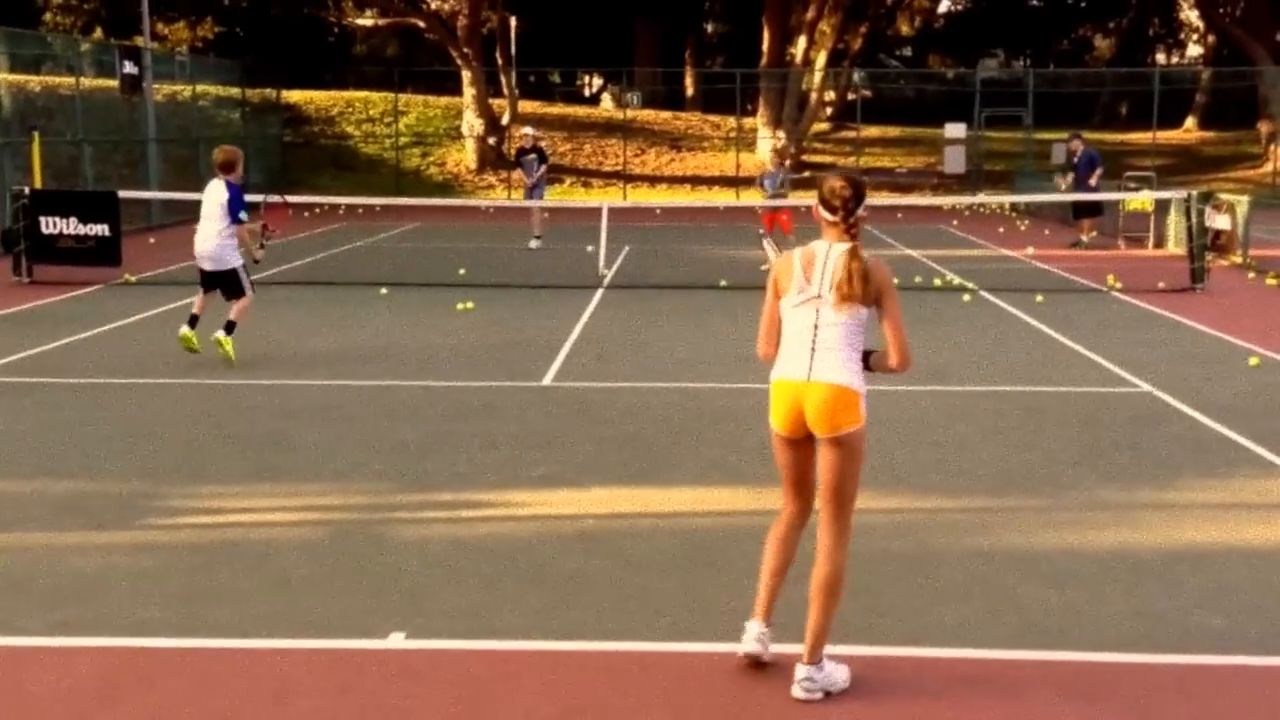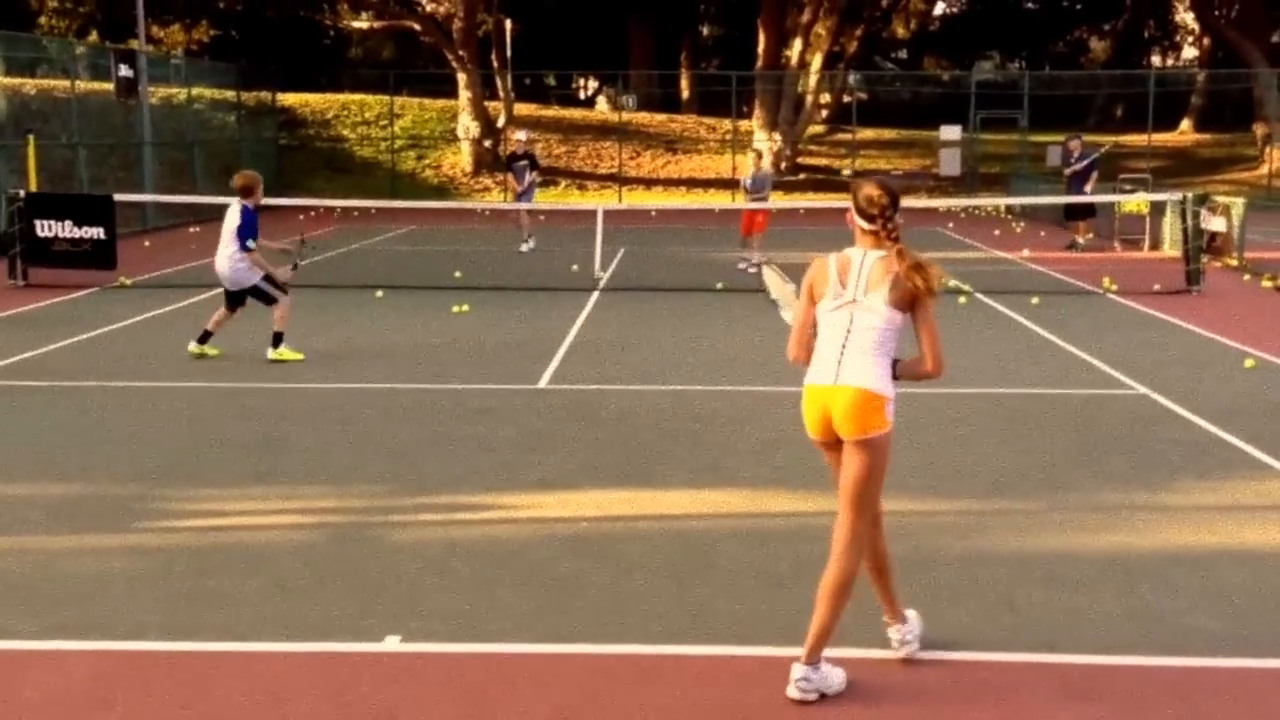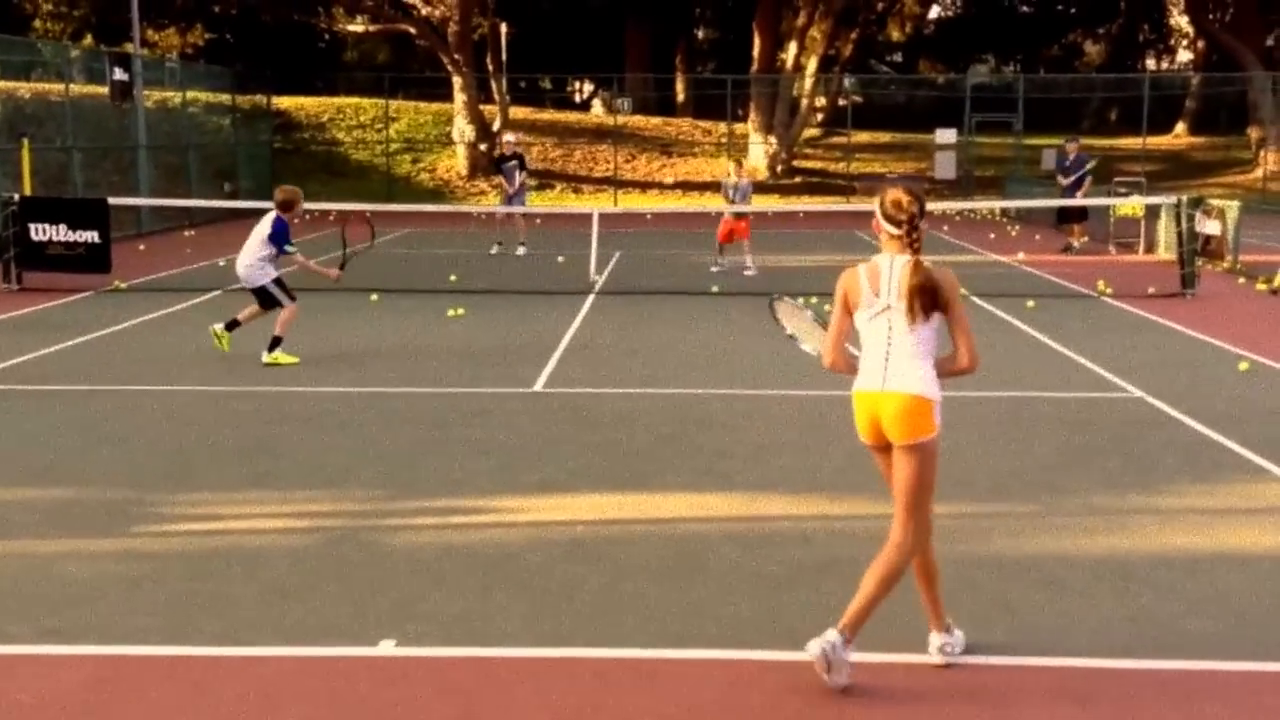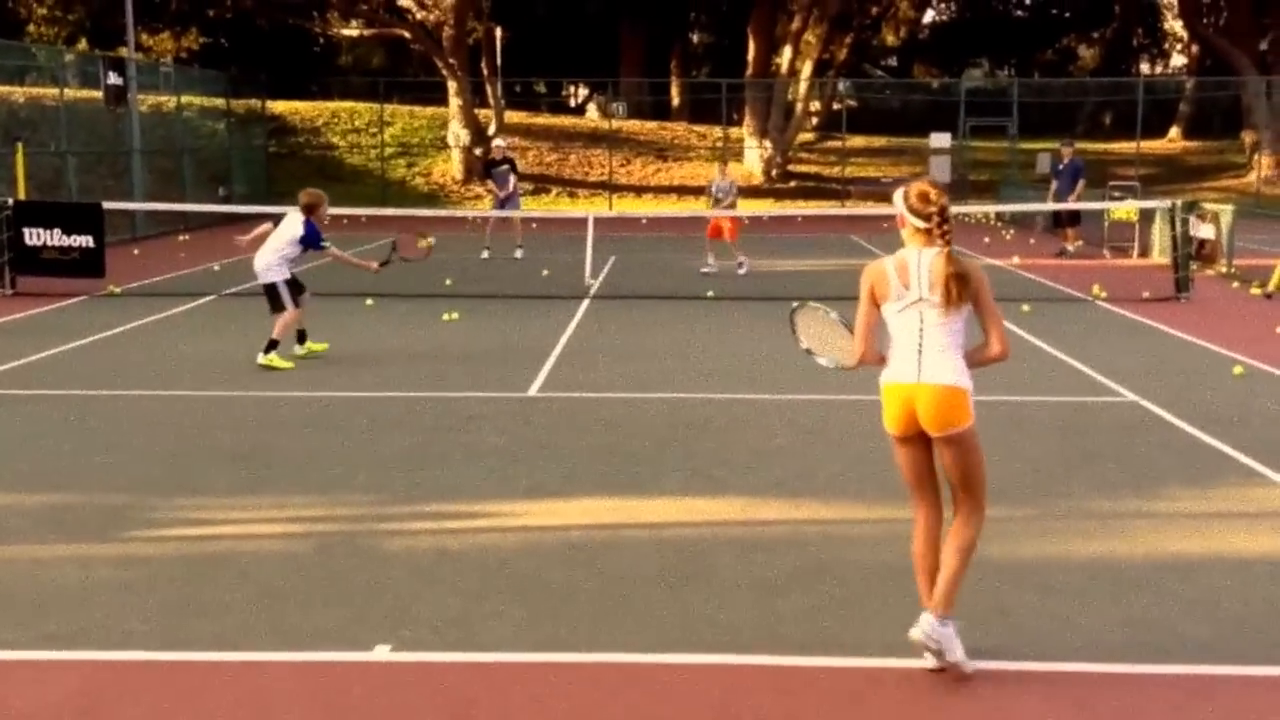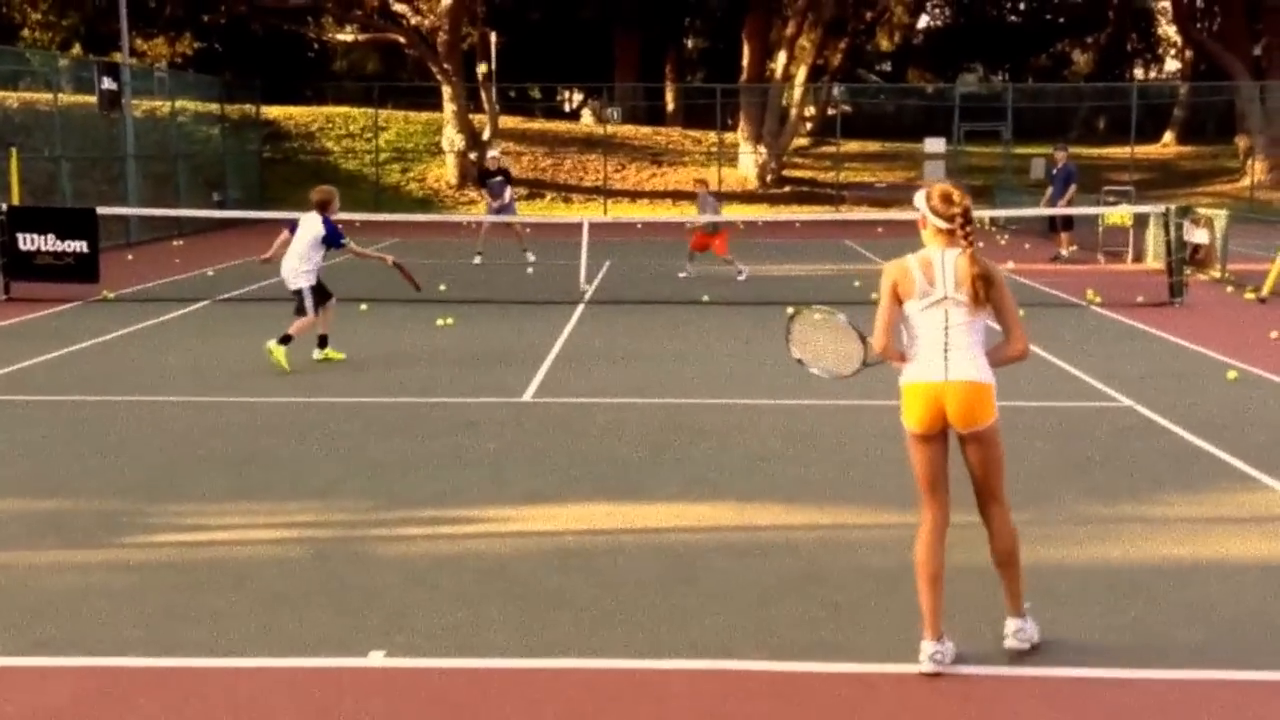
dt=0.2s
person 1, frame 1
left shoulder: (785, 265)
right shoulder: (876, 273)
left elbow: (766, 349)
right elbow: (898, 356)
left hip: (785, 393)
right hip: (838, 399)
left knee: (794, 511)
right knee: (833, 532)
left ankle: (758, 625)
right ankle: (811, 666)
person 1, frame 2
left shoulder: (820, 270)
right shoulder: (908, 279)
left elbow: (796, 352)
right elbow: (932, 365)
left hip: (817, 397)
right hip: (867, 402)
left knee: (866, 514)
right knee: (849, 534)
left ankle: (898, 624)
right ankle: (808, 666)
person 1, frame 3
left shoulder: (851, 279)
right shoulder: (939, 280)
left elbow: (832, 359)
right elbow: (966, 360)
left hip: (866, 404)
right hip: (914, 405)
left knee: (914, 519)
right knee: (907, 535)
left ankle: (941, 631)
right ankle: (837, 635)
person 1, frame 4
left shoulder: (877, 273)
right shoulder: (968, 272)
left elbow: (862, 352)
right elbow: (998, 348)
right wrist: (950, 361)
left hip: (897, 395)
right hip: (948, 395)
left knee: (926, 513)
right knee: (970, 510)
left ankle: (936, 634)
right ankle: (937, 618)
person 1, frame 5
left shoulder: (898, 271)
right shoulder: (985, 272)
left elbow: (881, 345)
right elbow: (1018, 347)
right wrist: (968, 360)
left hip: (919, 394)
right hip: (972, 392)
left knee: (933, 515)
right knee: (993, 507)
left ankle: (933, 641)
right ankle: (1017, 620)
person 2, frame 1
left shoulder: (212, 186)
right shoulder: (234, 193)
right elbow: (240, 231)
left wrist: (253, 227)
right wrist: (255, 251)
left hip: (202, 248)
right hip: (223, 251)
left knee: (206, 290)
right knee: (245, 296)
left ankle: (189, 328)
right ankle: (224, 333)
person 2, frame 2
left shoulder: (235, 208)
right shoulder: (248, 217)
right elbow: (251, 255)
left wrist: (277, 246)
right wrist: (276, 272)
left hip: (225, 267)
right hip: (240, 270)
left knee: (231, 308)
right knee: (282, 300)
left ankle: (199, 344)
right ankle: (276, 348)
person 2, frame 3
left shoulder: (273, 216)
right shoulder: (280, 228)
right elbow: (298, 260)
right wrist: (327, 272)
left hip: (249, 266)
right hip: (255, 269)
left knee: (266, 305)
right knee: (290, 306)
left ankle: (224, 329)
right ankle: (272, 352)
person 2, frame 4
left shoulder: (293, 216)
right shoulder: (310, 231)
left elbow: (268, 226)
right elbow: (335, 254)
left wrist: (249, 238)
right wrist: (366, 264)
left hip: (267, 263)
right hip: (272, 268)
left knee: (301, 296)
right knee: (291, 311)
left ankle: (302, 344)
right ankle: (268, 354)
person 2, frame 5
left shoulder: (307, 218)
right shoulder: (329, 229)
left elbow: (286, 234)
right elbow: (355, 250)
left wrist: (271, 253)
right wrist: (383, 257)
left hip: (296, 269)
right hip: (301, 274)
left knee: (327, 302)
right knee: (310, 317)
left ankle: (322, 349)
right ankle: (279, 345)
